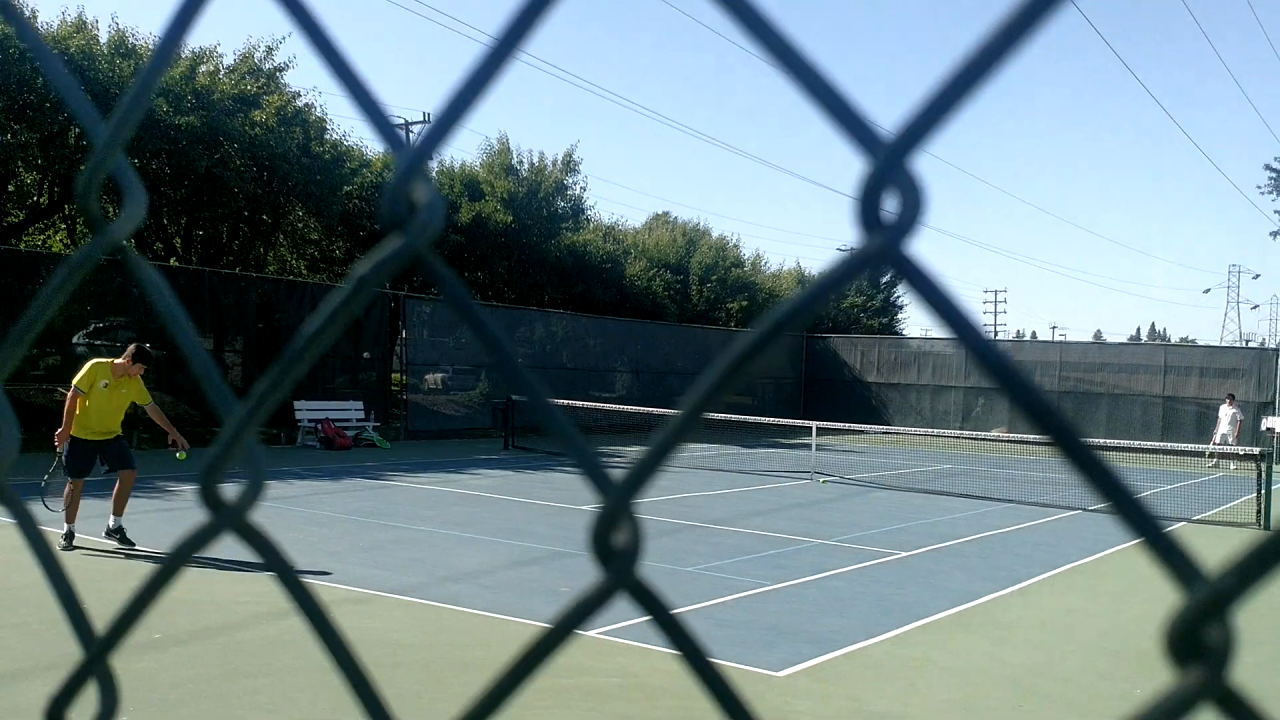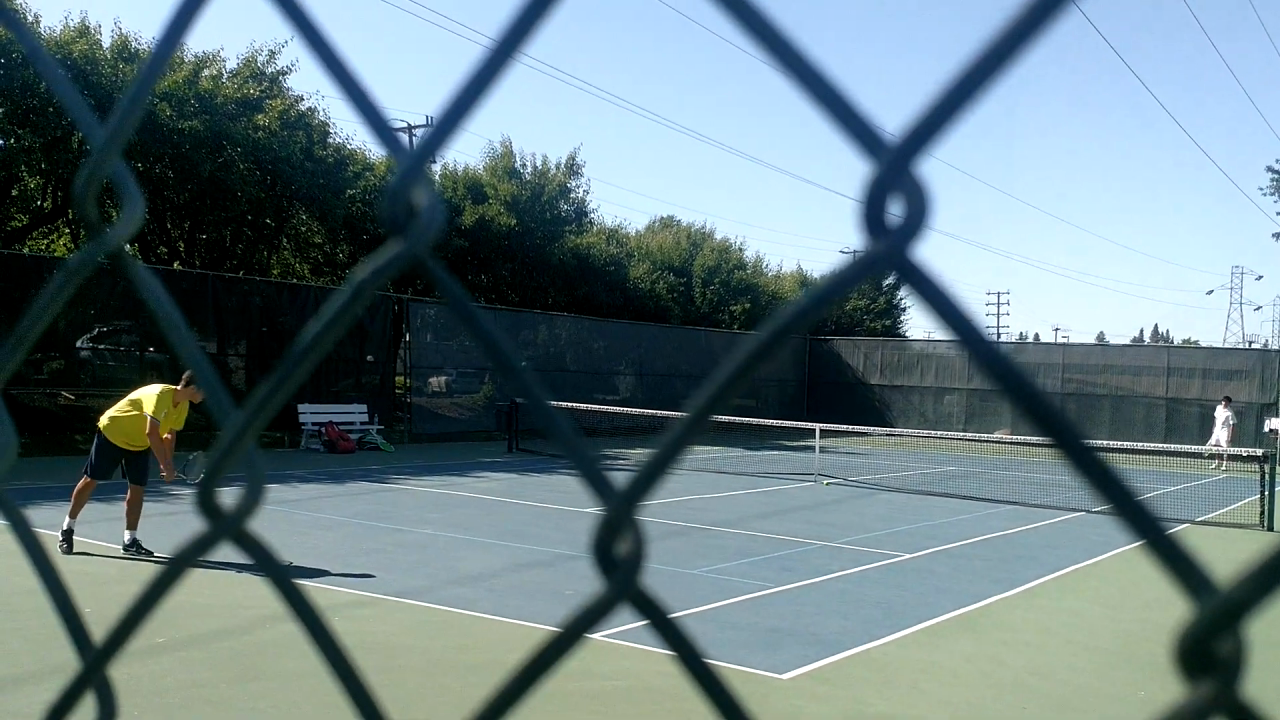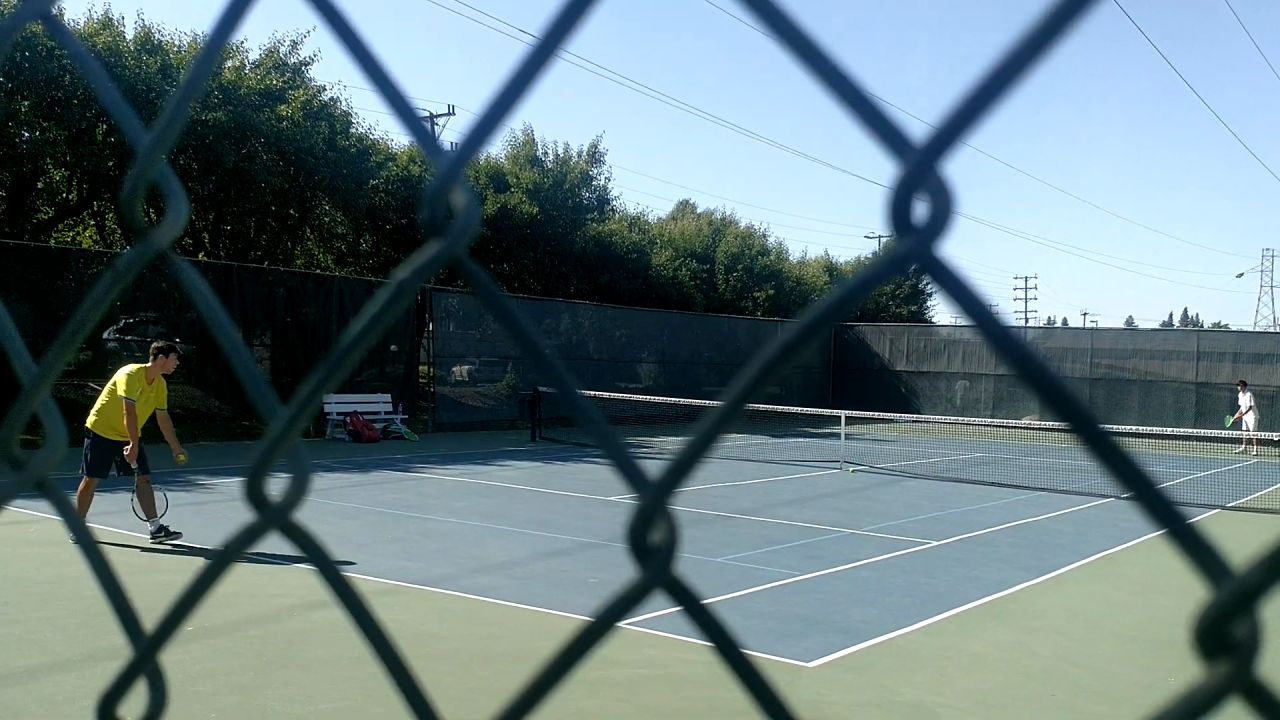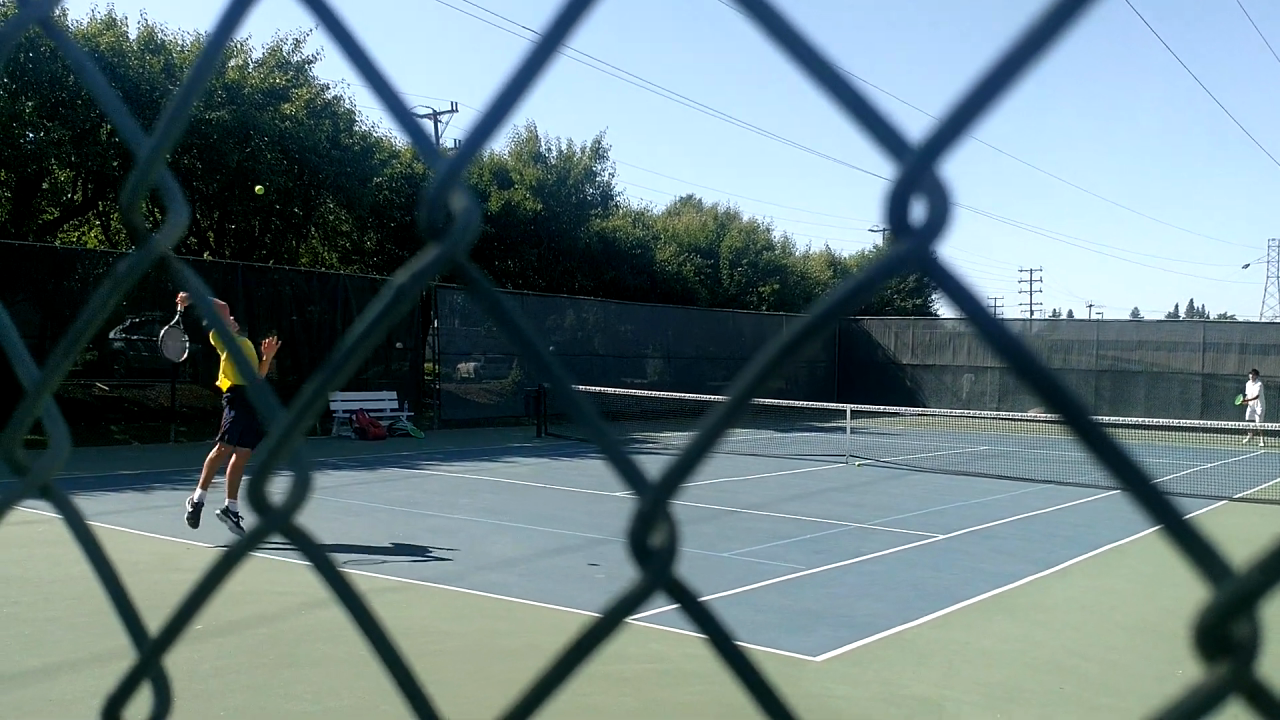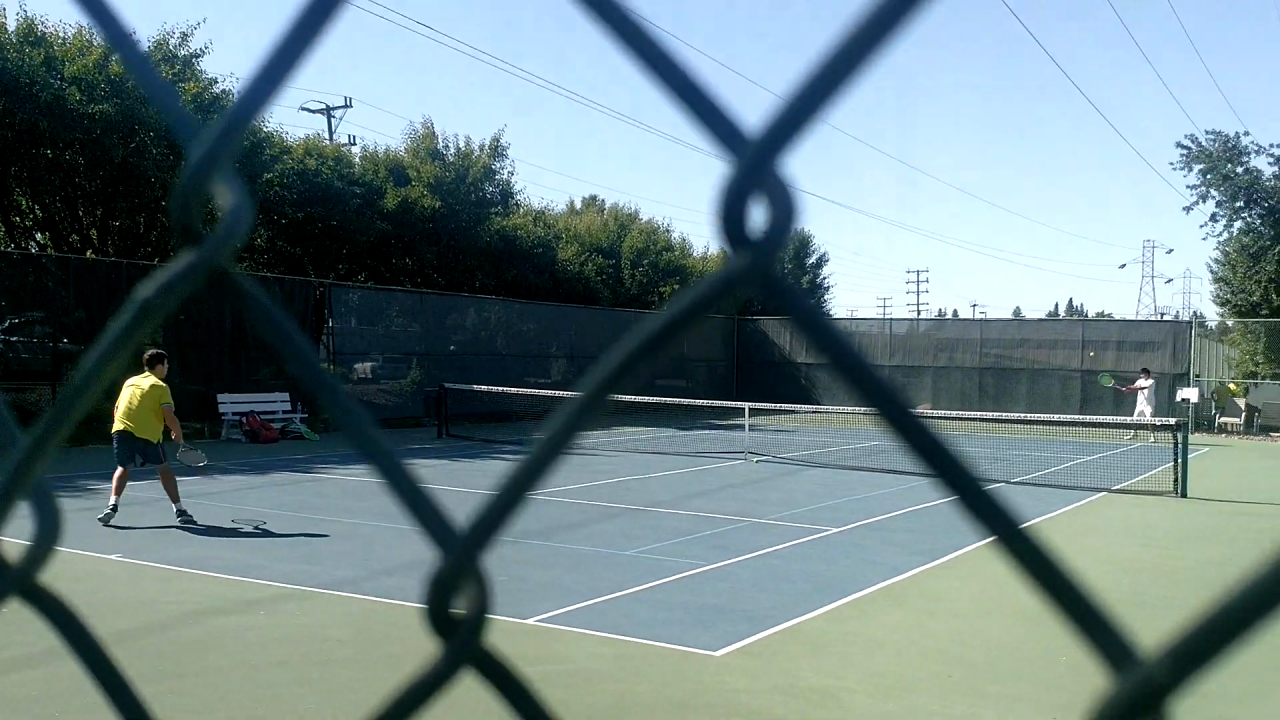
dt=1s
person 1, frame 1
left shoulder: (134, 382)
right shoulder: (95, 367)
left elbow: (151, 408)
right elbow: (73, 396)
left wrist: (173, 432)
right wrist: (65, 429)
left hip: (111, 435)
right hip: (80, 434)
left knee: (128, 474)
right knee: (75, 482)
left ankle: (115, 526)
right ankle: (68, 531)
person 1, frame 2
left shoulder: (183, 406)
right shoulder: (159, 395)
left elbow: (169, 433)
right elbow: (152, 433)
left wrist: (168, 461)
right wrist: (165, 466)
left hip: (139, 445)
right hip: (111, 434)
left knee: (137, 488)
right knee: (90, 480)
left ankle: (130, 540)
right ankle: (67, 528)
person 1, frame 3
left shoulder: (160, 384)
right shoulder: (130, 374)
left elbow: (163, 417)
right elbow: (129, 413)
left wrist: (176, 447)
right wrist: (134, 446)
left hip: (129, 436)
right hip: (101, 431)
left knee: (143, 479)
right knee: (91, 479)
left ankle: (156, 528)
person 1, frame 4
left shoulder: (244, 343)
right shoulder: (222, 337)
left elbow: (259, 374)
right elbow: (223, 308)
left wrist: (268, 357)
right wrist: (192, 299)
left hip: (253, 398)
right hip: (238, 395)
left knee: (242, 454)
right knee: (225, 448)
left ankle: (230, 508)
right ankle: (198, 498)
person 1, frame 5
left shoulder: (129, 382)
right shoulder: (160, 387)
left elbow: (116, 410)
right elbow: (170, 417)
right wrist: (178, 435)
left hip: (121, 432)
right hip: (147, 435)
left knee: (123, 468)
right knee: (164, 469)
left ankle: (112, 505)
right ankle: (180, 510)
